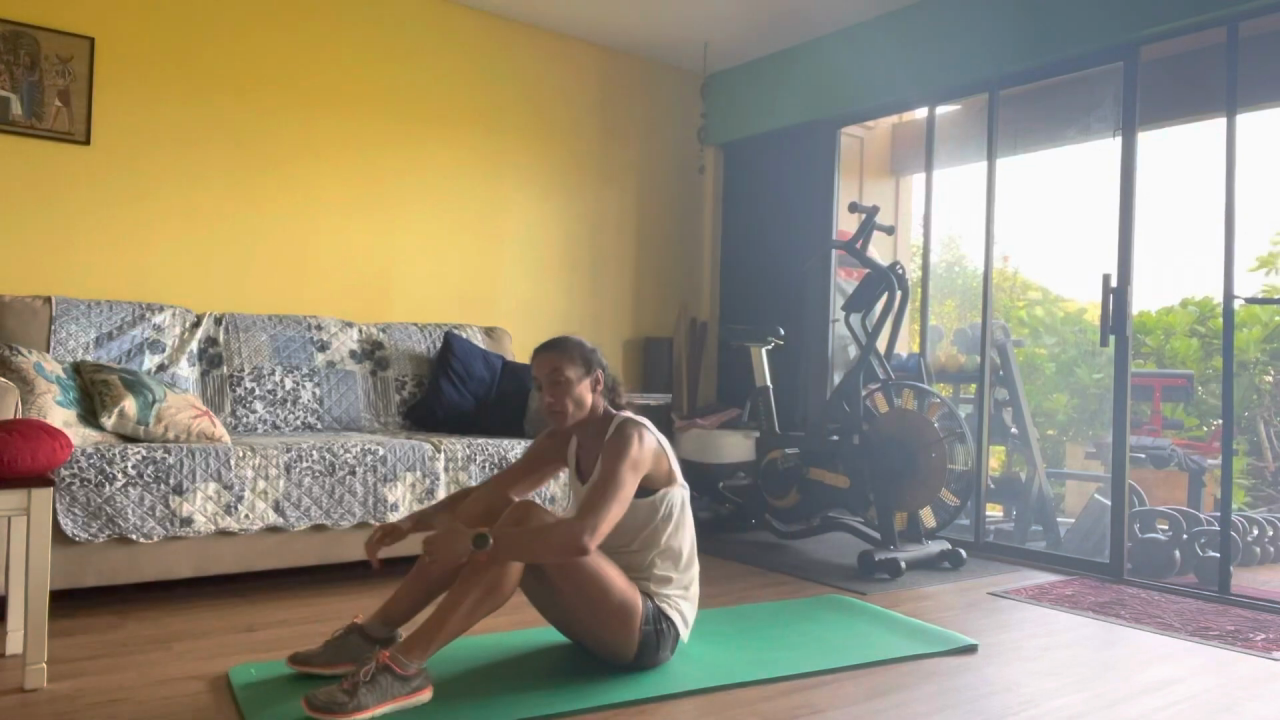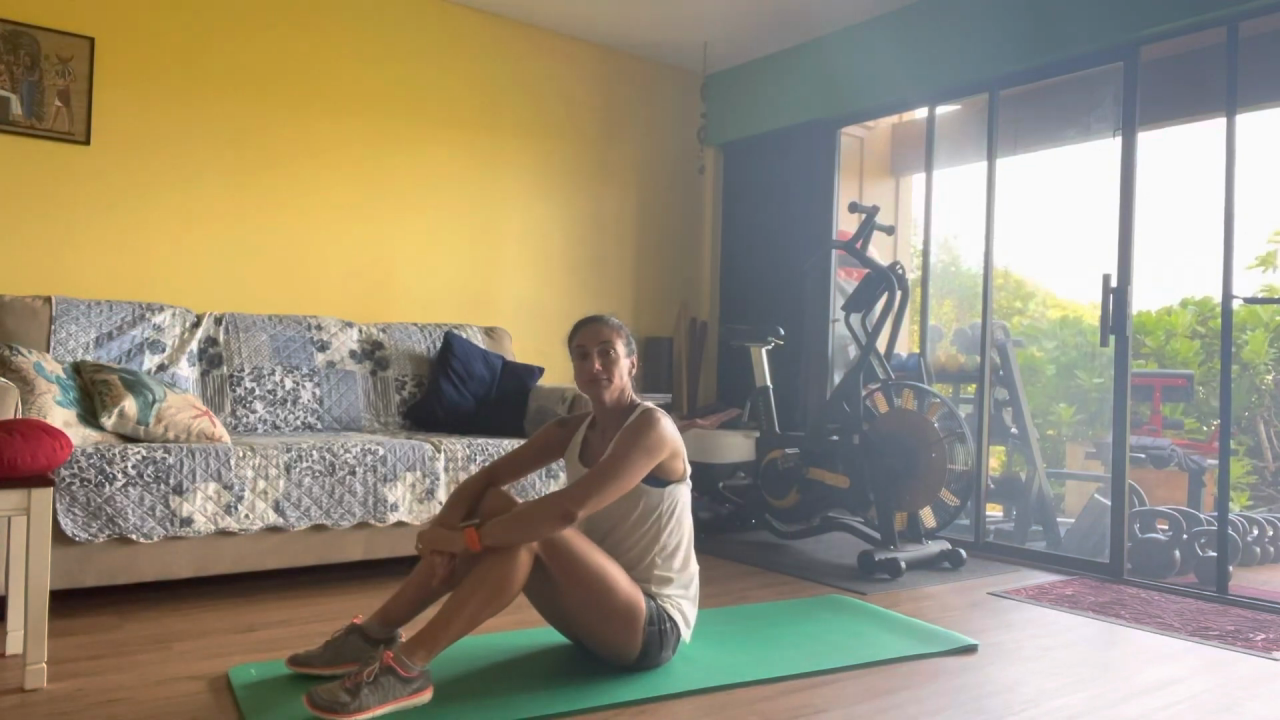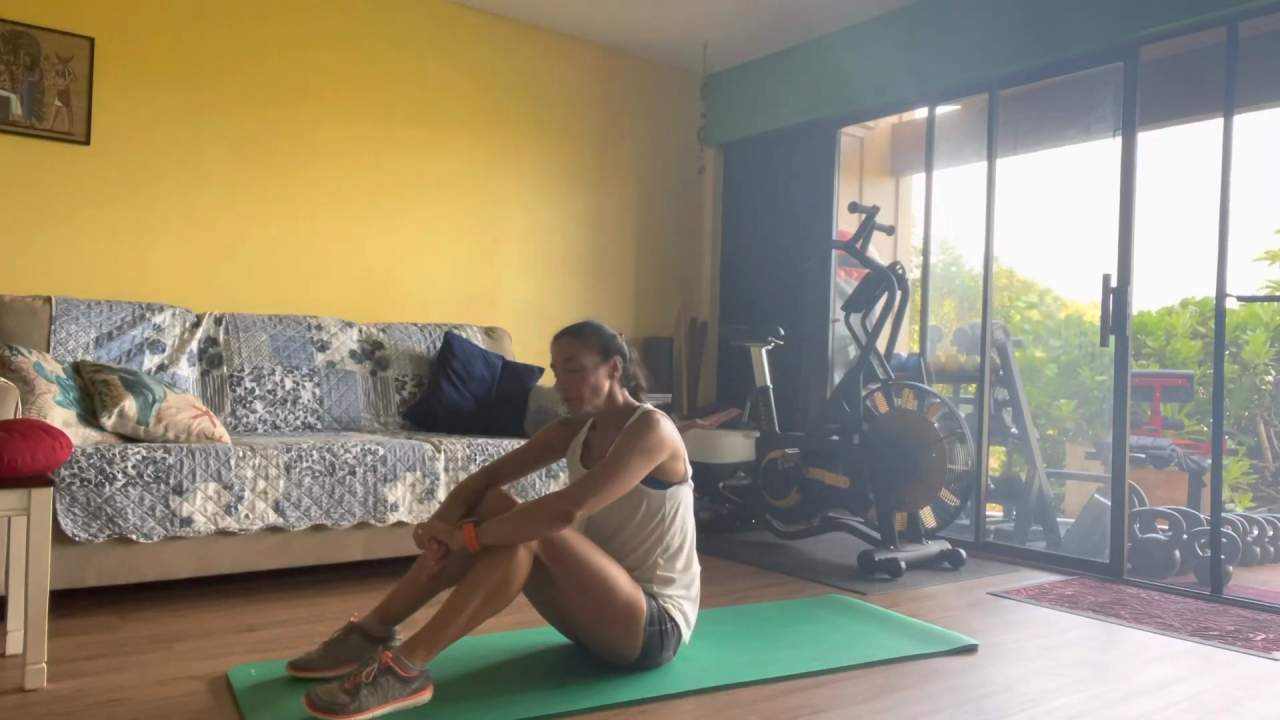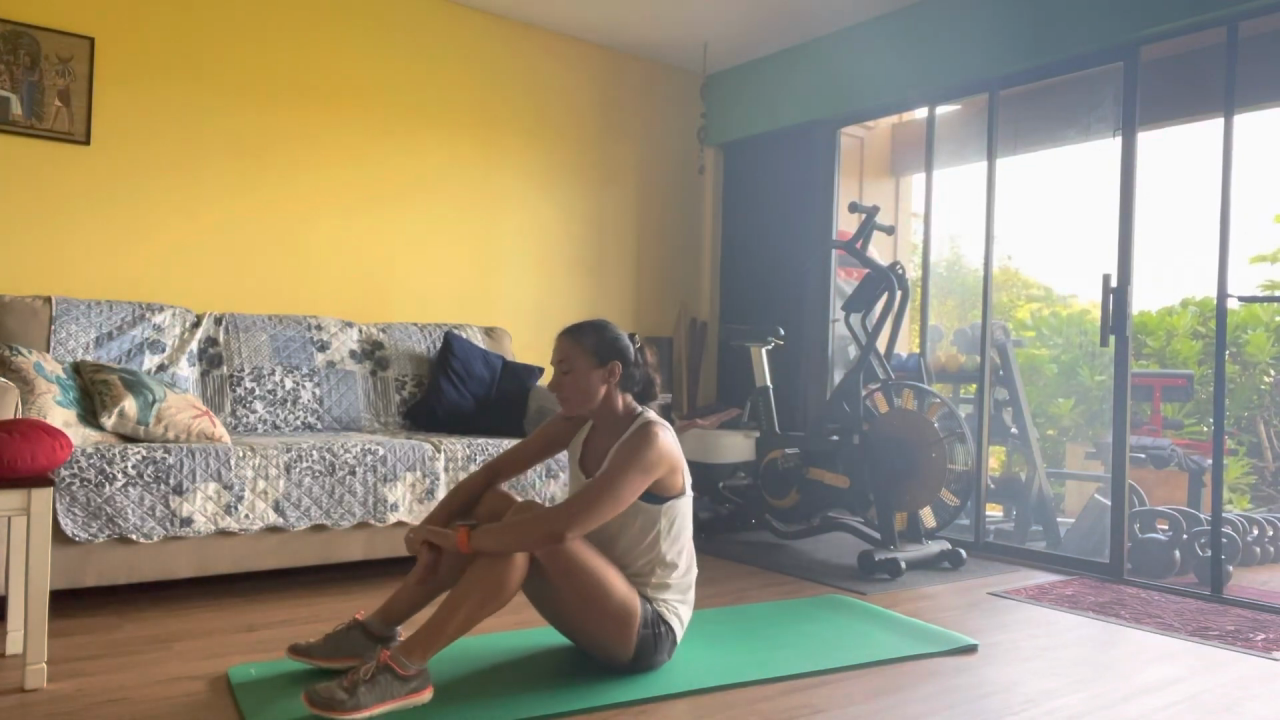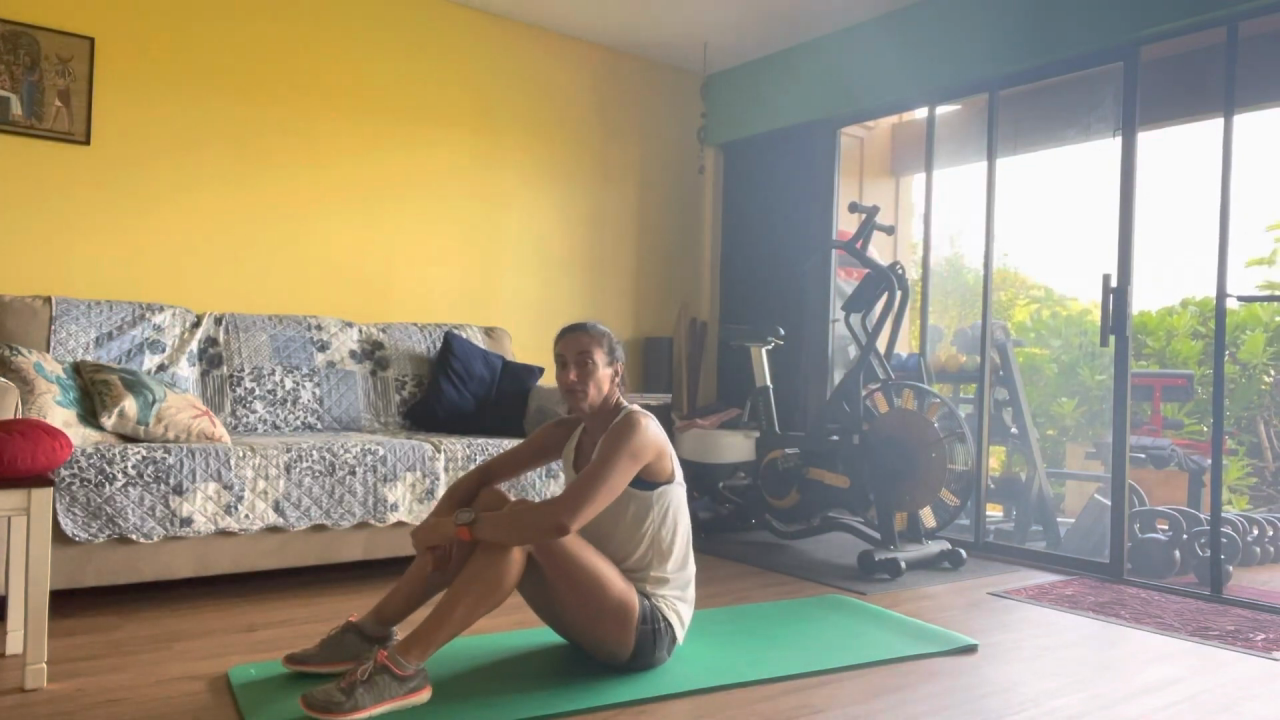
dt=1s
person 1, frame 1
left shoulder: (632, 439)
right shoulder: (563, 440)
left elbow: (582, 539)
right elbow: (485, 490)
left wrist: (475, 543)
right wrist: (408, 524)
left hip: (653, 624)
right hip: (600, 611)
left knee: (527, 520)
right knee: (491, 505)
left ankle: (403, 668)
right ankle: (375, 634)
person 1, frame 2
left shoulder: (652, 426)
right shoulder: (572, 431)
left elbow: (570, 510)
right elbow: (483, 479)
left wrist: (466, 537)
right wrist: (444, 528)
left hip: (654, 624)
right hip: (597, 609)
left knee: (534, 531)
right knee: (491, 506)
left ankle: (406, 667)
right ankle: (373, 635)
person 1, frame 3
left shoulder: (652, 428)
right shoulder: (575, 431)
left elbow: (568, 510)
right elbow: (485, 477)
left wrist: (466, 535)
right wrist: (440, 527)
left hip: (655, 624)
right hip: (599, 606)
left knee: (531, 530)
right knee: (490, 504)
left ankle: (405, 669)
right ankle: (372, 632)
person 1, frame 4
left shoulder: (651, 440)
right shoulder: (577, 425)
left elbow: (559, 529)
right elbow: (489, 473)
left wrist: (458, 538)
right wrist: (430, 530)
left hip: (649, 628)
right hip: (598, 602)
left knee: (529, 520)
right knee: (492, 505)
left ankle: (404, 668)
right ankle: (375, 632)
person 1, frame 5
left shoulder: (636, 428)
right shoulder: (568, 432)
left elbow: (564, 519)
right elbow: (479, 477)
left wrist: (459, 526)
right wrist: (440, 524)
left hip: (649, 625)
right hip: (595, 608)
left knee: (523, 525)
right knee: (486, 502)
left ankle: (402, 668)
right ankle: (370, 632)
